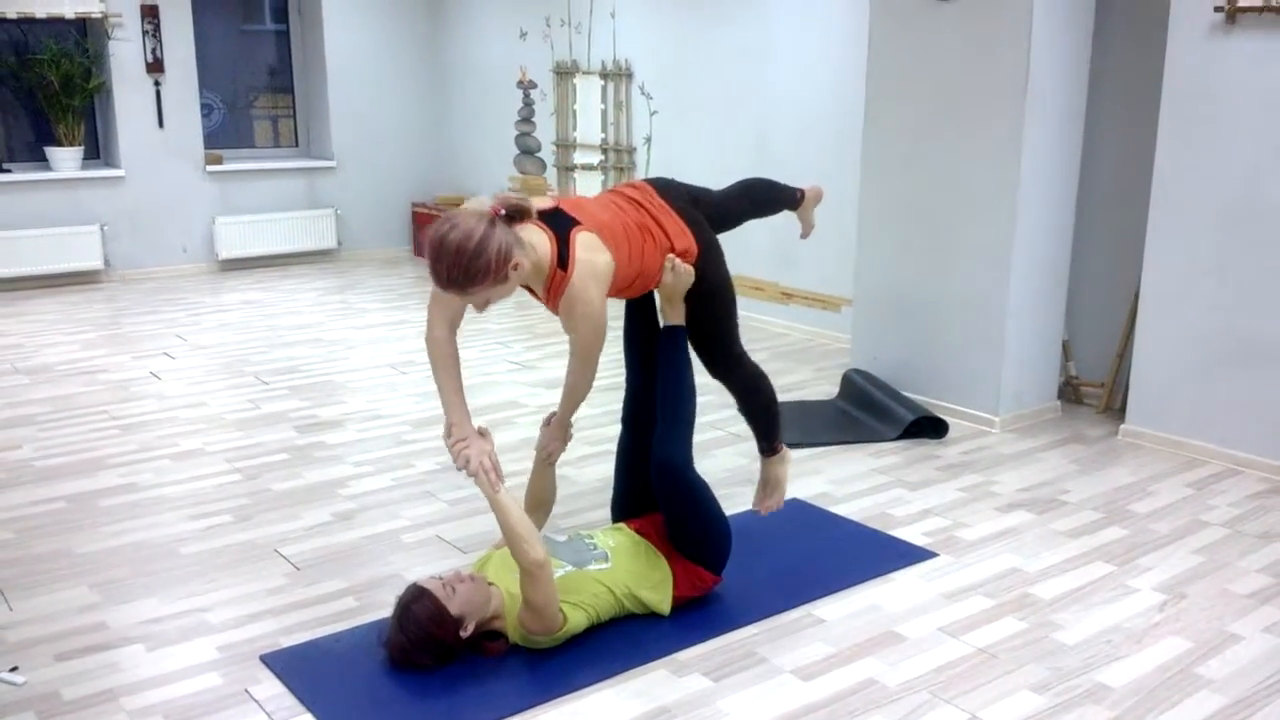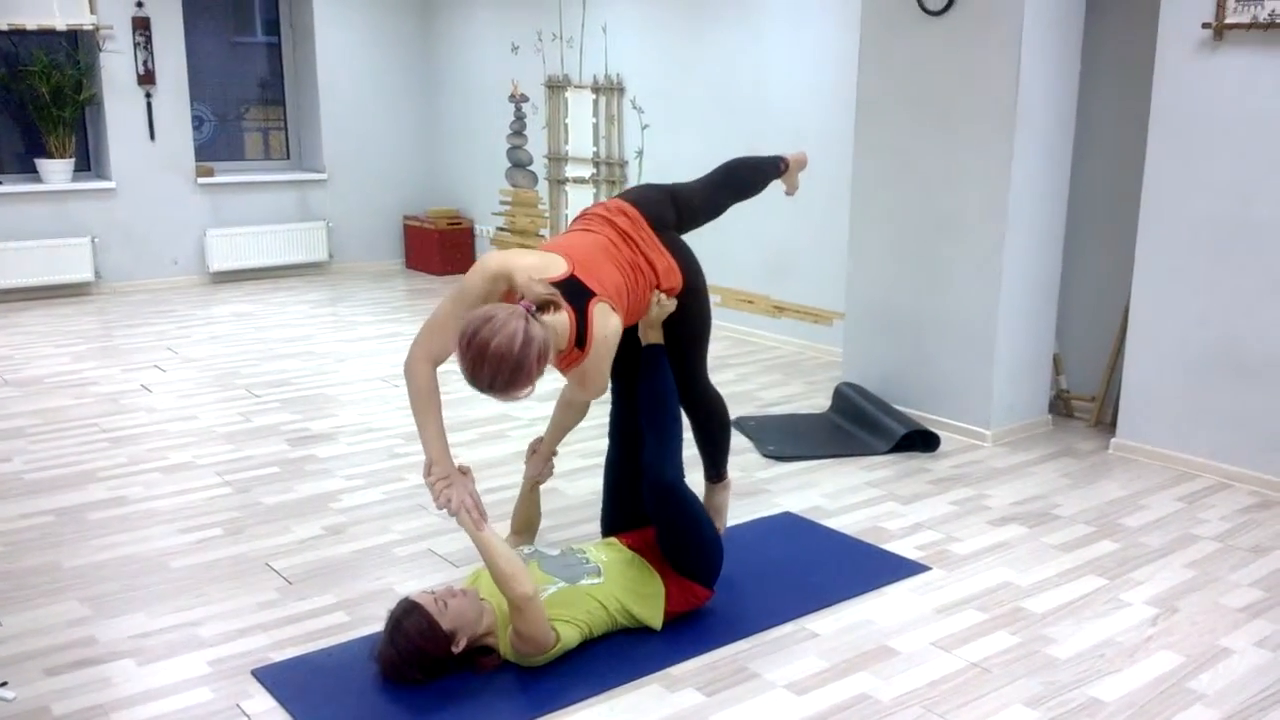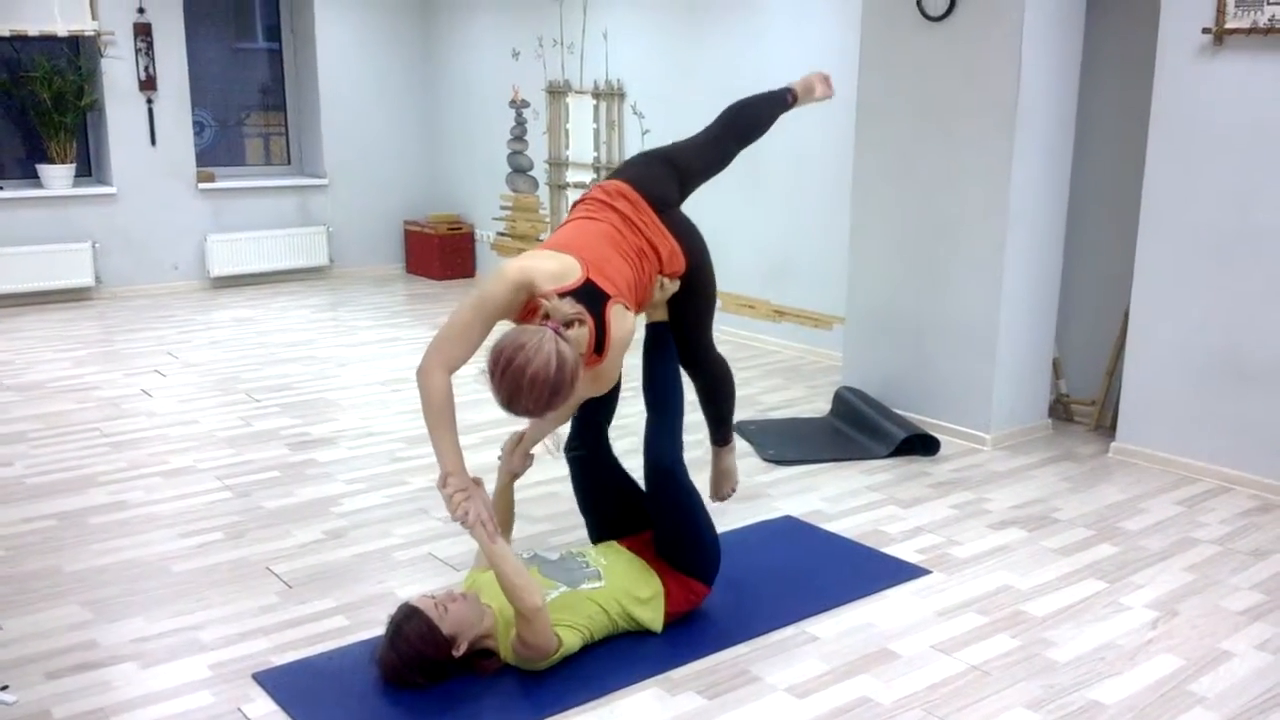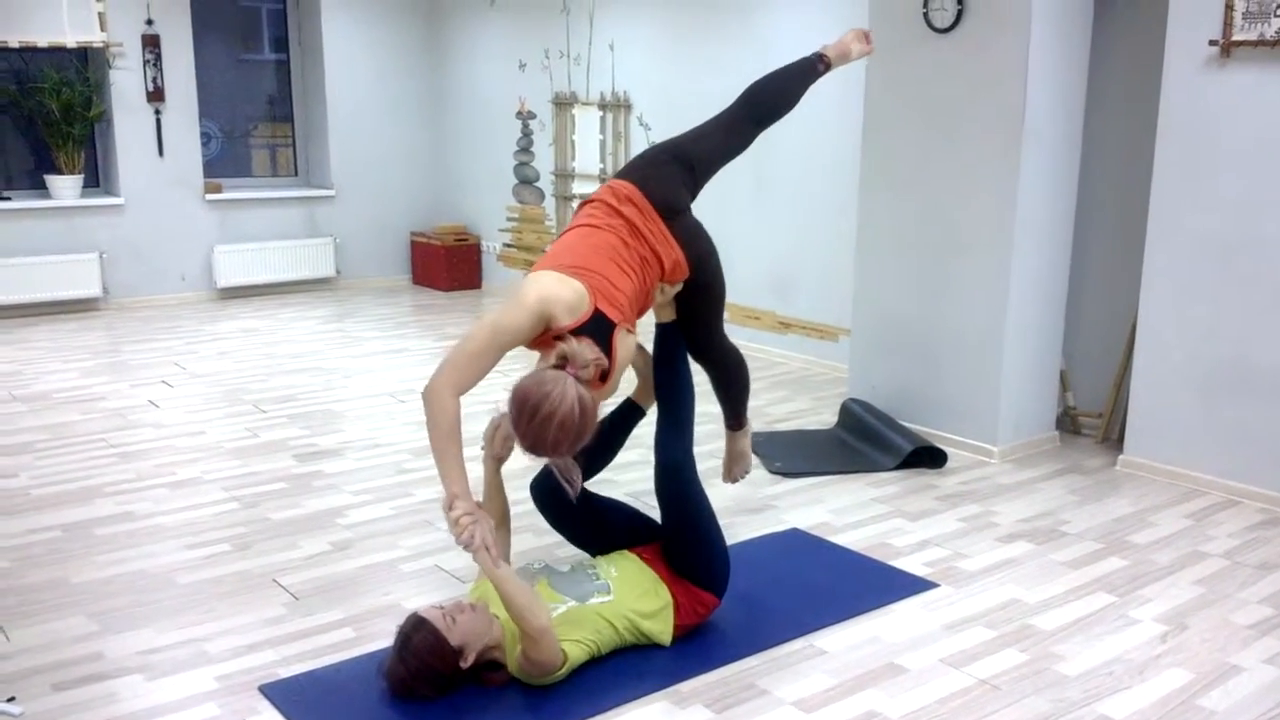
dt=0.4s
person 1, frame 1
left shoulder: (580, 286)
right shoulder: (481, 231)
left elbow: (583, 372)
right elbow: (439, 329)
left wrist: (559, 425)
right wrist: (460, 427)
left hip: (679, 243)
right hip: (638, 204)
left knee: (727, 362)
right knee: (727, 205)
left ankle: (773, 455)
right ankle: (801, 198)
person 1, frame 2
left shoulder: (598, 344)
right shoulder: (497, 272)
left elbow: (576, 402)
right elbow: (420, 360)
left wrist: (544, 450)
right wrist: (441, 467)
left hip: (665, 270)
right hip: (621, 218)
left knee: (690, 386)
right knee: (711, 189)
left ankle: (717, 482)
right ankle: (784, 165)
person 1, frame 3
left shoulder: (612, 339)
right shoulder: (521, 279)
left elbow: (578, 396)
right elbow: (434, 369)
left wrist: (531, 438)
right wrist: (455, 478)
left hip: (670, 248)
right hip: (622, 198)
left knee: (695, 354)
right knee: (719, 139)
left ankle: (723, 447)
right ankle: (794, 93)
person 1, frame 4
left shoulder: (615, 360)
left hip: (677, 252)
right hip: (635, 196)
left knee: (707, 346)
right knee: (741, 120)
left ankle: (738, 429)
right ankle: (826, 58)
person 2, frame 1
left shoulder: (491, 569)
right shoulder: (532, 626)
left elbow: (534, 514)
right elbow: (535, 560)
left wrist: (546, 455)
right wrist: (489, 482)
left hip: (636, 537)
right hip: (688, 564)
right knee: (667, 460)
right ankle: (672, 311)
person 2, frame 2
left shoulder: (485, 587)
right shoulder: (523, 645)
left elbow: (519, 537)
right elbow: (523, 594)
left wrist: (531, 481)
right wrist: (471, 522)
left hip: (628, 549)
right hip: (680, 580)
right knee: (659, 477)
right ankle: (650, 336)
person 2, frame 3
left shoulder: (479, 590)
right shoulder: (525, 649)
left elbow: (500, 536)
right elbow: (531, 605)
left wrist: (506, 476)
right wrist: (480, 530)
left hip: (627, 552)
right hip: (678, 577)
left knee: (583, 447)
right knee: (661, 460)
right ankle: (656, 316)
person 2, frame 4
left shoulder: (487, 603)
right shoulder: (531, 662)
left elbow: (498, 530)
right elbow: (537, 625)
left wrist: (492, 464)
right wrist: (485, 558)
left hip: (642, 560)
right hip: (687, 589)
left knee: (549, 488)
right knee: (673, 461)
left ankle: (647, 392)
right ankle: (667, 317)
